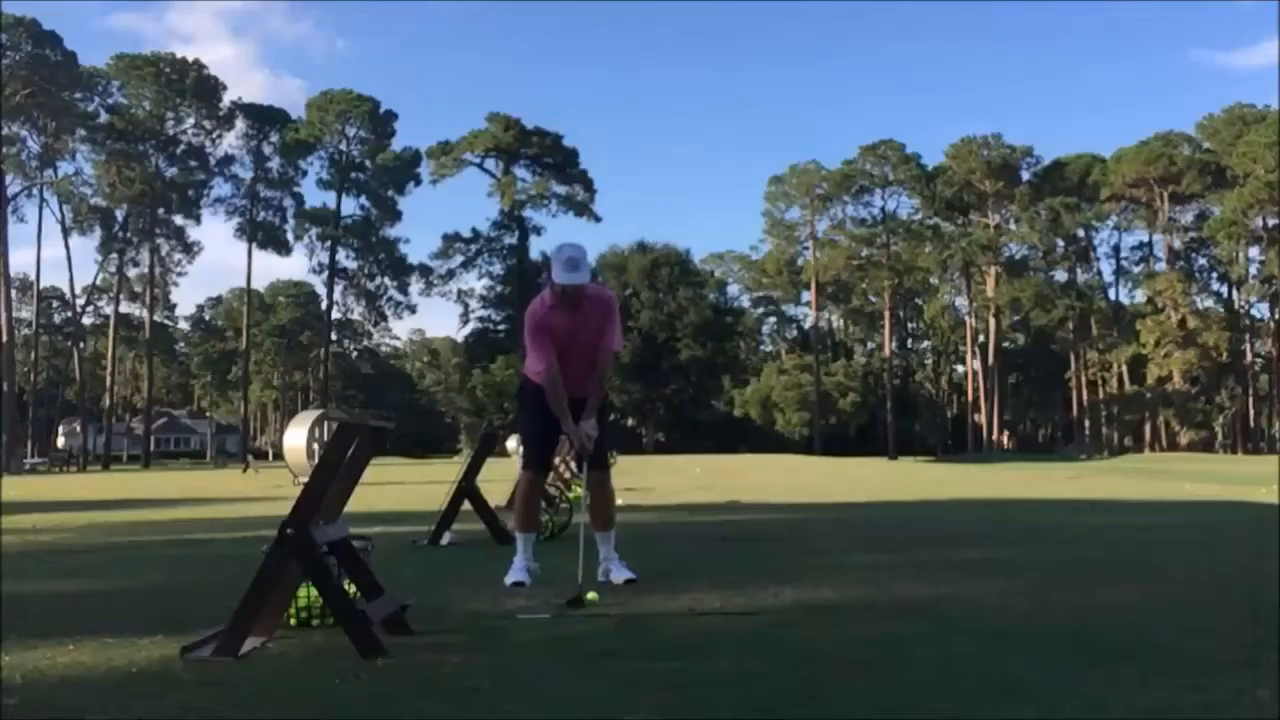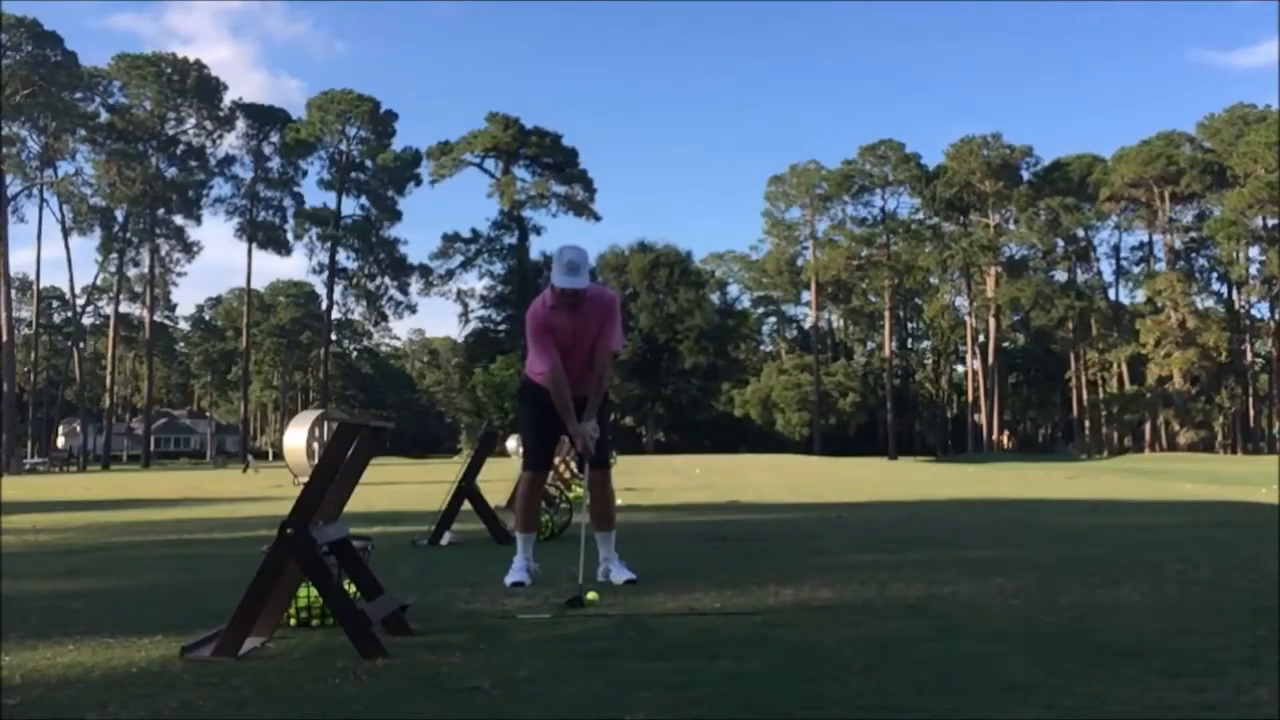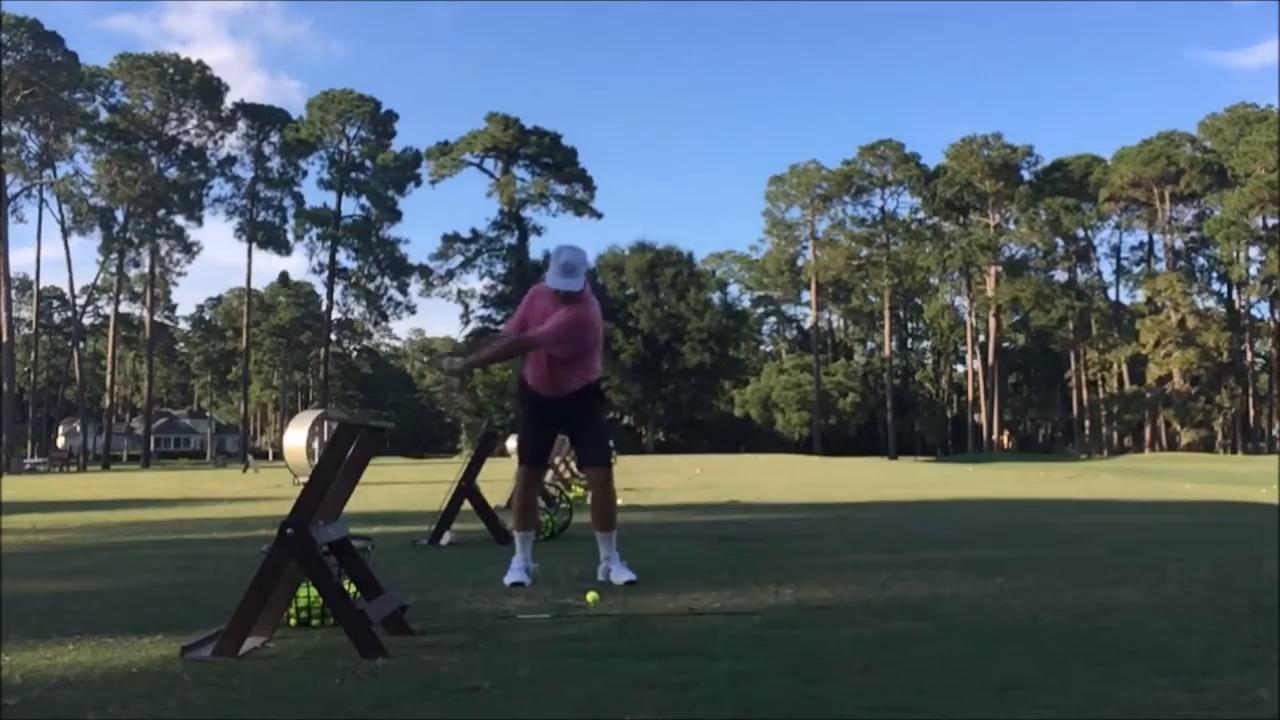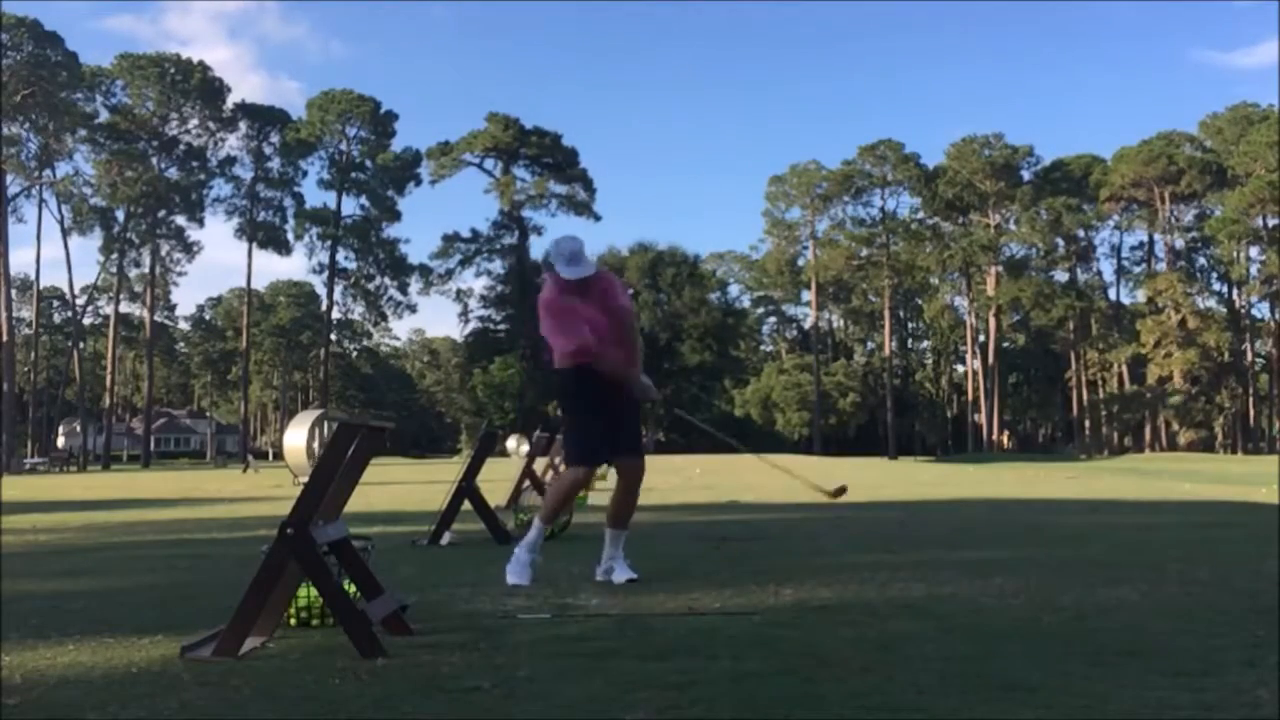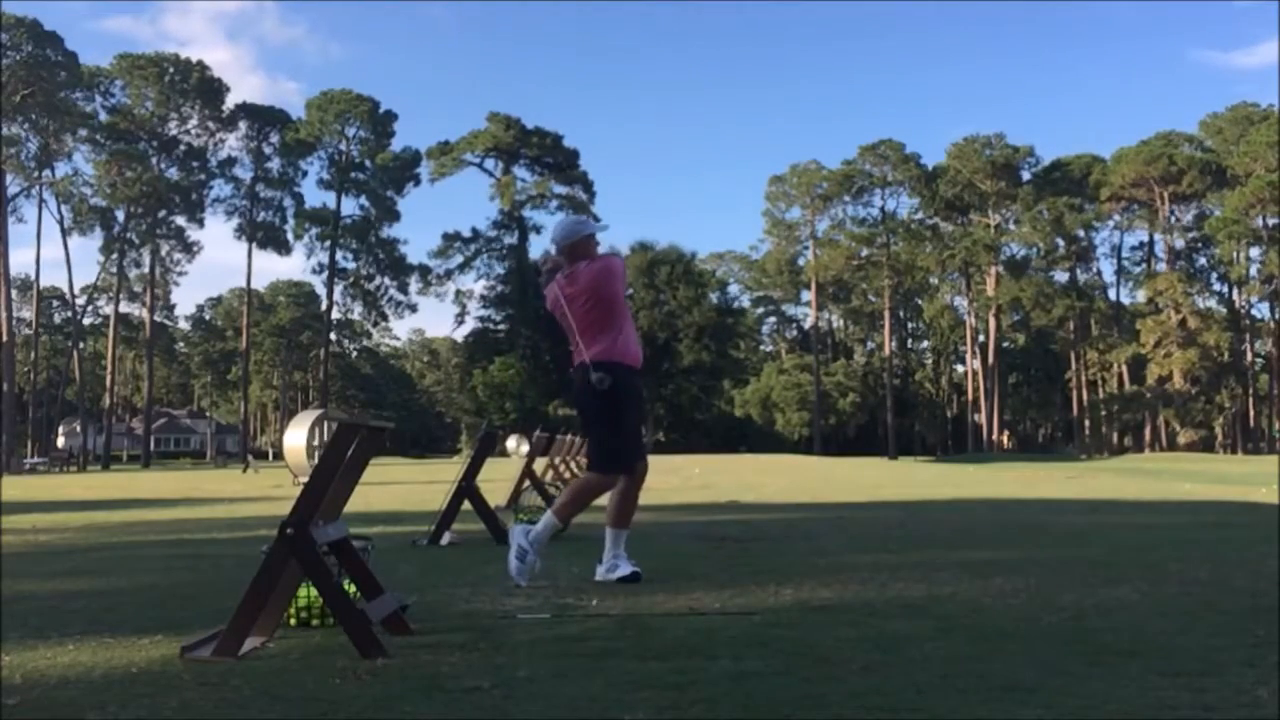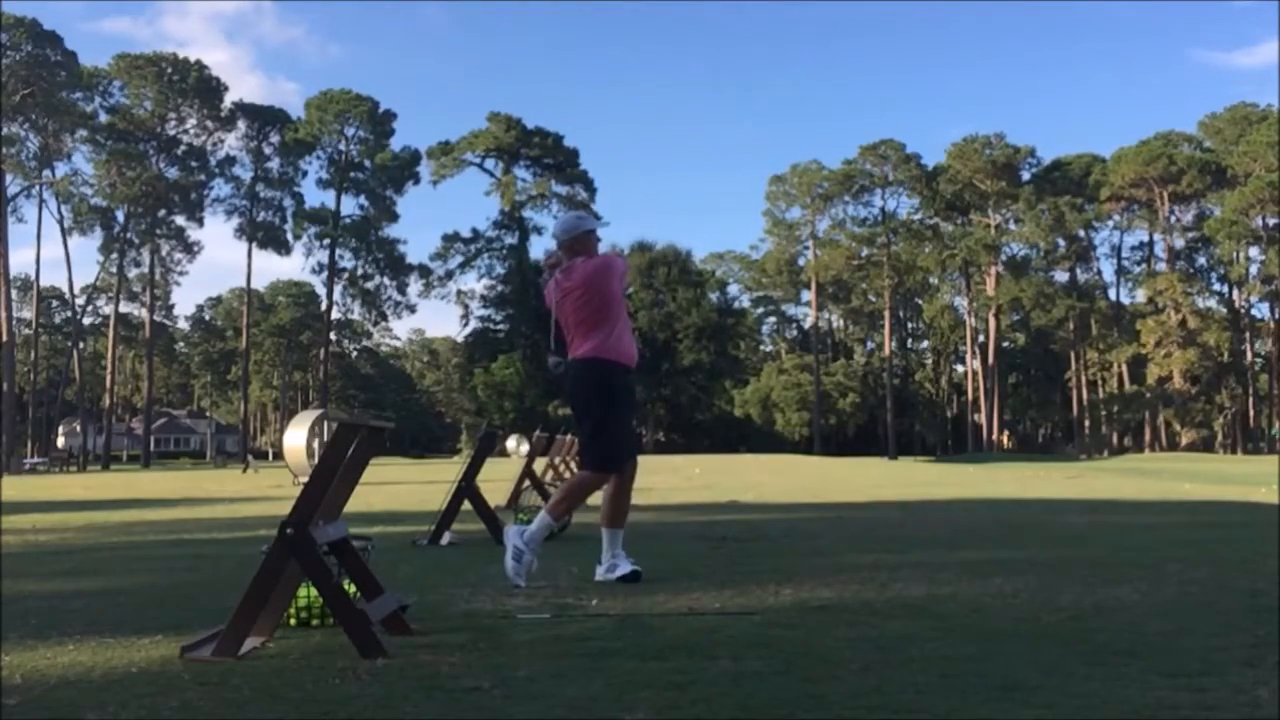
dt=0.7s
person 1, frame 1
left shoulder: (605, 302)
right shoulder: (537, 313)
left elbow: (603, 363)
right elbow: (550, 374)
left wrist: (589, 417)
right wrist: (568, 427)
left hip: (588, 395)
right hip: (541, 394)
left knee: (599, 475)
right knee: (532, 473)
left ankle: (608, 560)
right ankle: (523, 560)
person 1, frame 2
left shoulder: (606, 302)
right shoulder: (538, 313)
left elbow: (603, 363)
right elbow: (554, 374)
left wrist: (590, 417)
right wrist: (573, 428)
left hip: (589, 394)
right hip: (542, 394)
left knee: (600, 475)
right knee: (533, 474)
left ankle: (609, 560)
right ankle: (523, 560)
person 1, frame 3
left shoulder: (583, 313)
right shoulder: (538, 293)
left elbow: (521, 343)
right elbow: (510, 333)
left wrist: (467, 362)
right wrist: (472, 362)
left hip: (581, 397)
right hip: (537, 395)
left knee: (601, 476)
right knee: (528, 476)
left ankle: (610, 560)
right ankle: (522, 560)
person 1, frame 4
left shoulder: (604, 279)
right shoulder: (551, 301)
left elbow: (627, 324)
right elbow: (588, 351)
left wrist: (635, 375)
right wrist: (632, 378)
left hip: (618, 383)
right hip: (581, 384)
left knee: (633, 468)
right knee: (580, 470)
left ankle: (612, 557)
right ankle: (528, 549)
person 1, frame 5
left shoulder: (556, 290)
right shoulder: (607, 268)
left wrist: (555, 270)
right wrist: (561, 267)
left hip: (597, 377)
right hip: (610, 377)
left knee: (634, 469)
right knee: (605, 473)
left ankle: (613, 559)
right ankle: (534, 538)
person 1, frame 6
left shoulder: (555, 286)
right shoulder: (604, 266)
left wrist: (558, 268)
right wrist: (565, 264)
left hip: (592, 375)
right hip: (603, 376)
left knee: (624, 466)
right knee: (598, 469)
left ankle: (612, 559)
right ankle: (529, 537)
